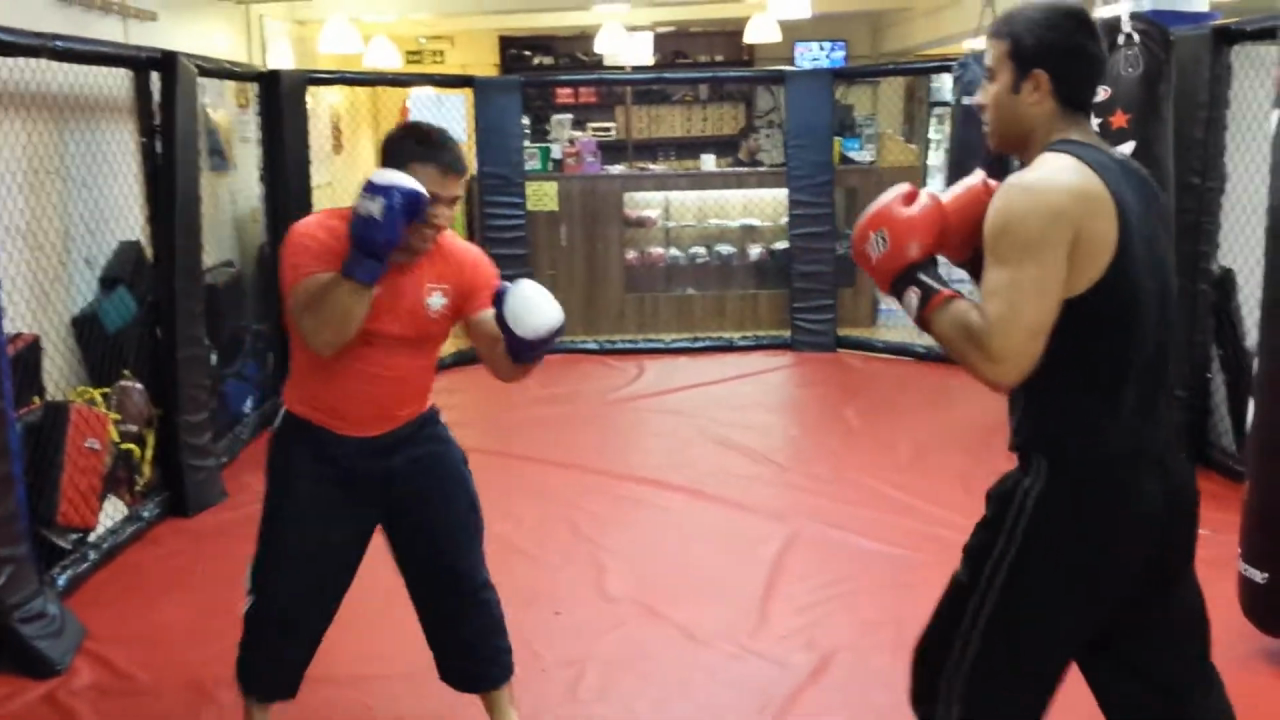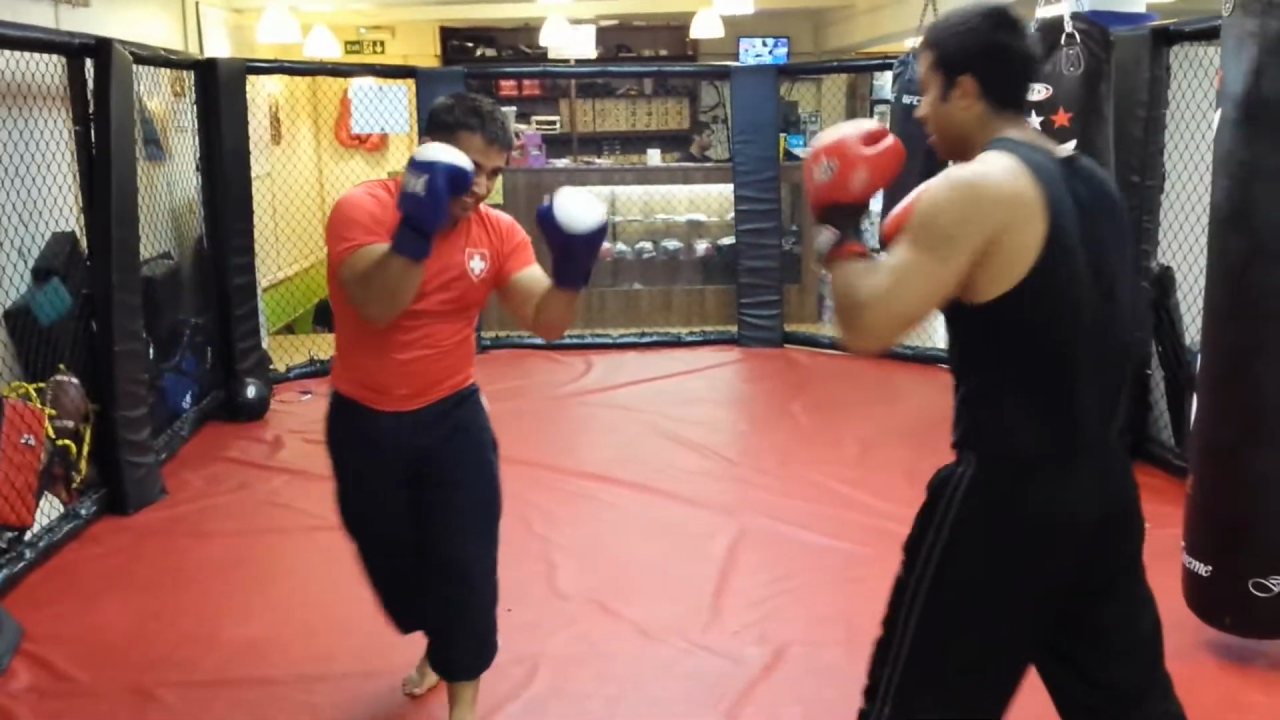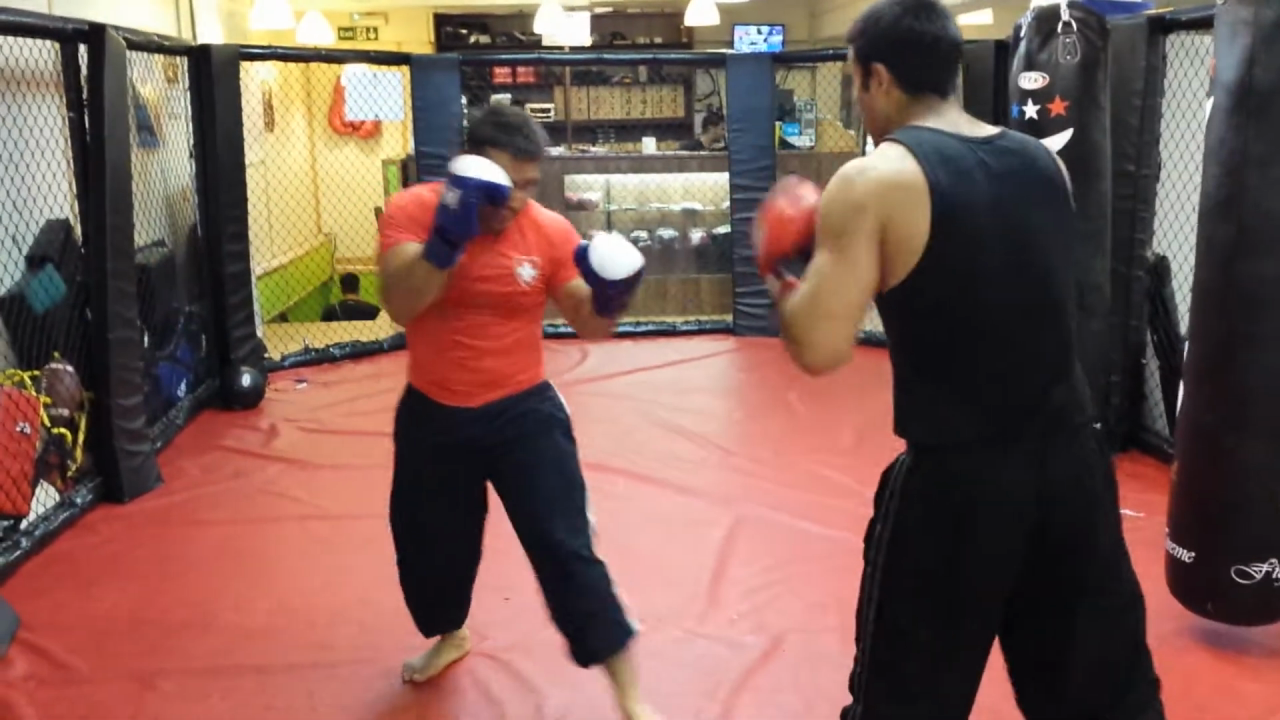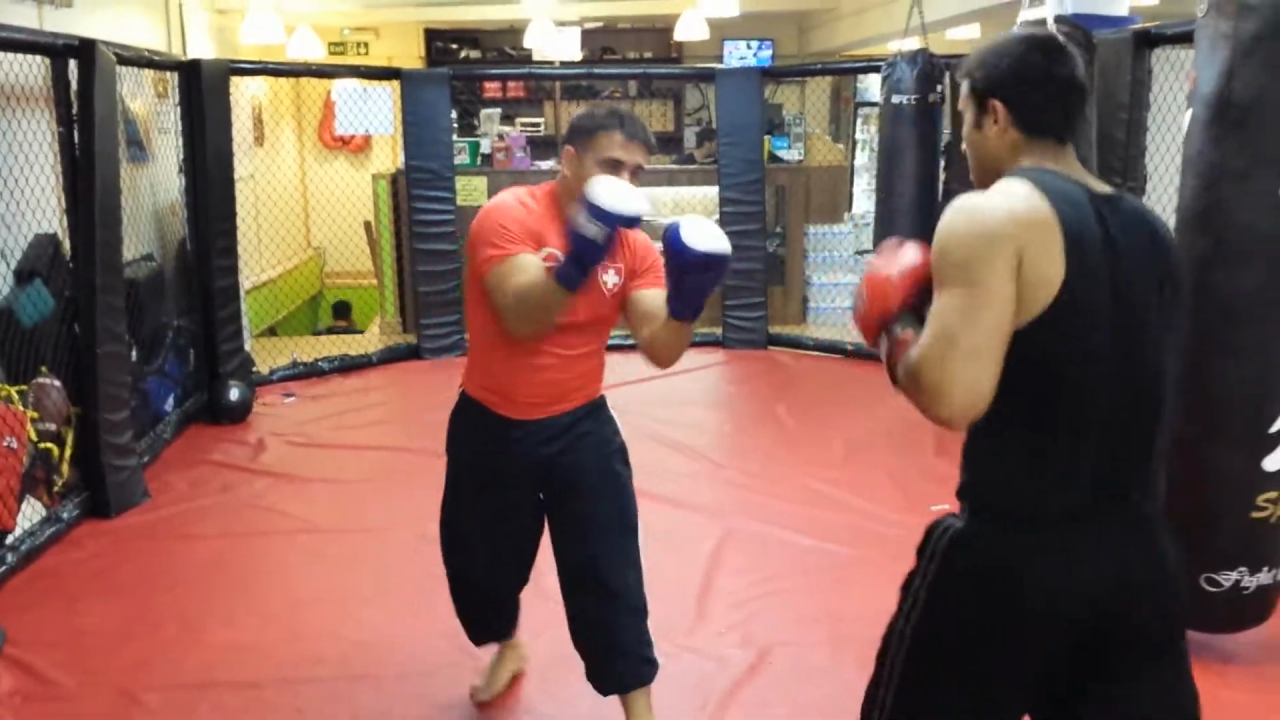
dt=0.4s
person 1, frame 1
left shoulder: (1038, 190)
right shoulder: (1131, 181)
left elbow: (1002, 358)
left wrist: (914, 279)
right wrist: (990, 253)
left hip: (1073, 494)
right hip: (1156, 480)
person 1, frame 2
left shoulder: (971, 189)
right shoulder: (1093, 183)
left elbow: (867, 326)
left wrist: (836, 222)
left hip: (1006, 496)
right hip: (1102, 483)
person 1, frame 3
left shoulder: (871, 183)
right shoulder: (1045, 164)
left elbow: (820, 350)
left wrist: (784, 273)
left hip: (956, 484)
right hip: (1068, 461)
person 1, frame 4
left shoulder: (991, 218)
right shoulder: (1147, 228)
left elbow: (952, 396)
left wrist: (893, 330)
left hip: (1010, 557)
right hip: (1134, 551)
person 2, frame 1
left shoulder: (464, 264)
right shoulder: (315, 239)
left elbow: (504, 364)
right elbow: (319, 338)
left wrist: (529, 343)
right wrist: (368, 252)
left hip: (414, 441)
right hip: (318, 446)
left knee: (459, 582)
right knee: (285, 590)
person 2, frame 2
left shoulder: (498, 231)
right shoulder: (362, 208)
left elbow: (547, 323)
right elbow: (376, 307)
left wrist: (573, 263)
right wrist: (418, 227)
left hip: (451, 417)
right hip: (364, 421)
left knee: (464, 560)
right knee: (390, 552)
right ankle: (438, 644)
person 2, frame 3
left shoulder: (550, 232)
right shoulder: (412, 210)
left elbow: (590, 324)
right elbow: (401, 303)
left wrist: (610, 295)
right wrist: (451, 233)
left hip: (523, 411)
right hip: (434, 414)
left knee: (564, 547)
right knee: (426, 544)
right ankle: (447, 636)
person 2, frame 4
left shoulder: (634, 245)
right shoulder: (507, 214)
left elbow: (662, 350)
right elbow: (520, 319)
left wrist: (690, 295)
right wrist: (582, 256)
left hip: (580, 429)
right hip: (488, 426)
left knee: (606, 574)
right knee: (478, 559)
right ankle: (503, 650)
